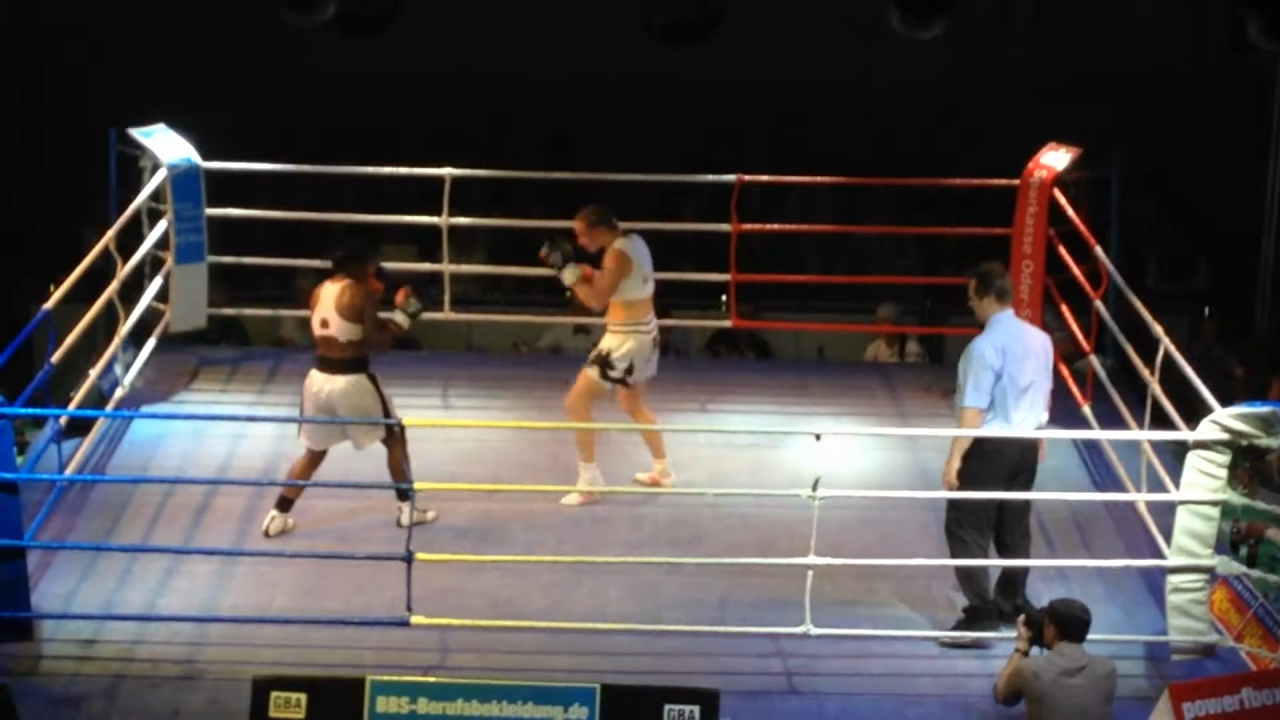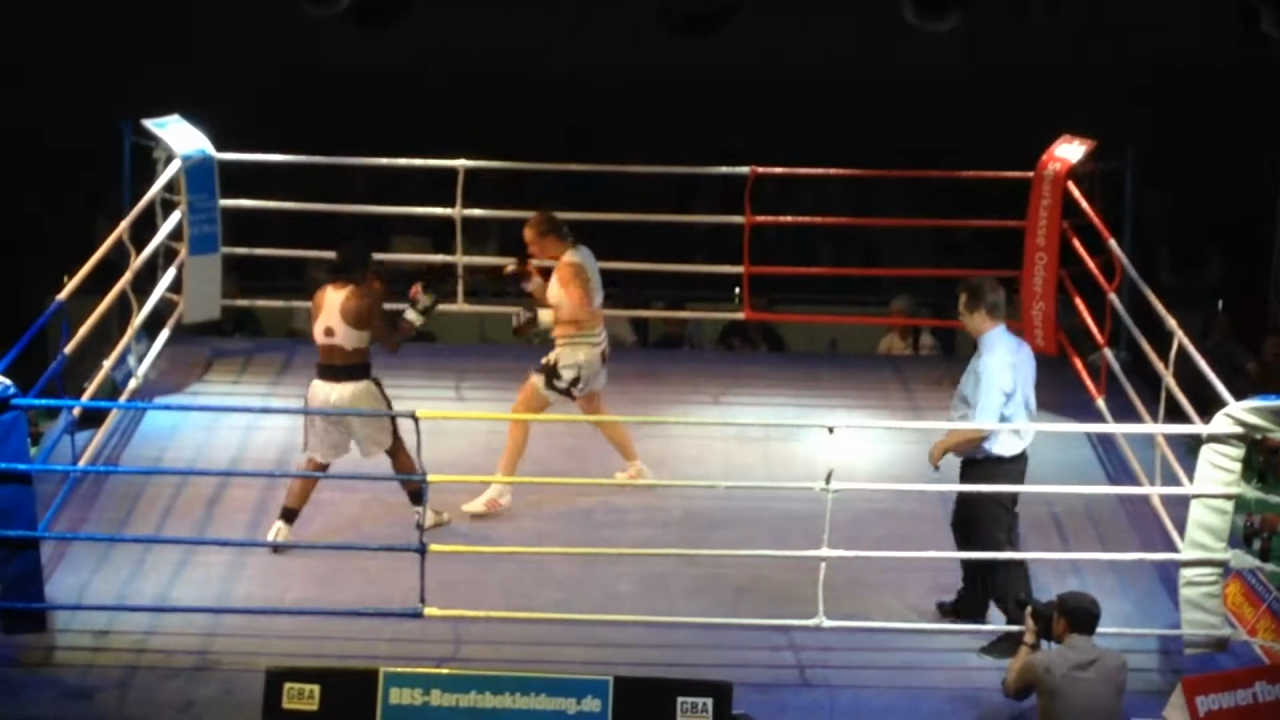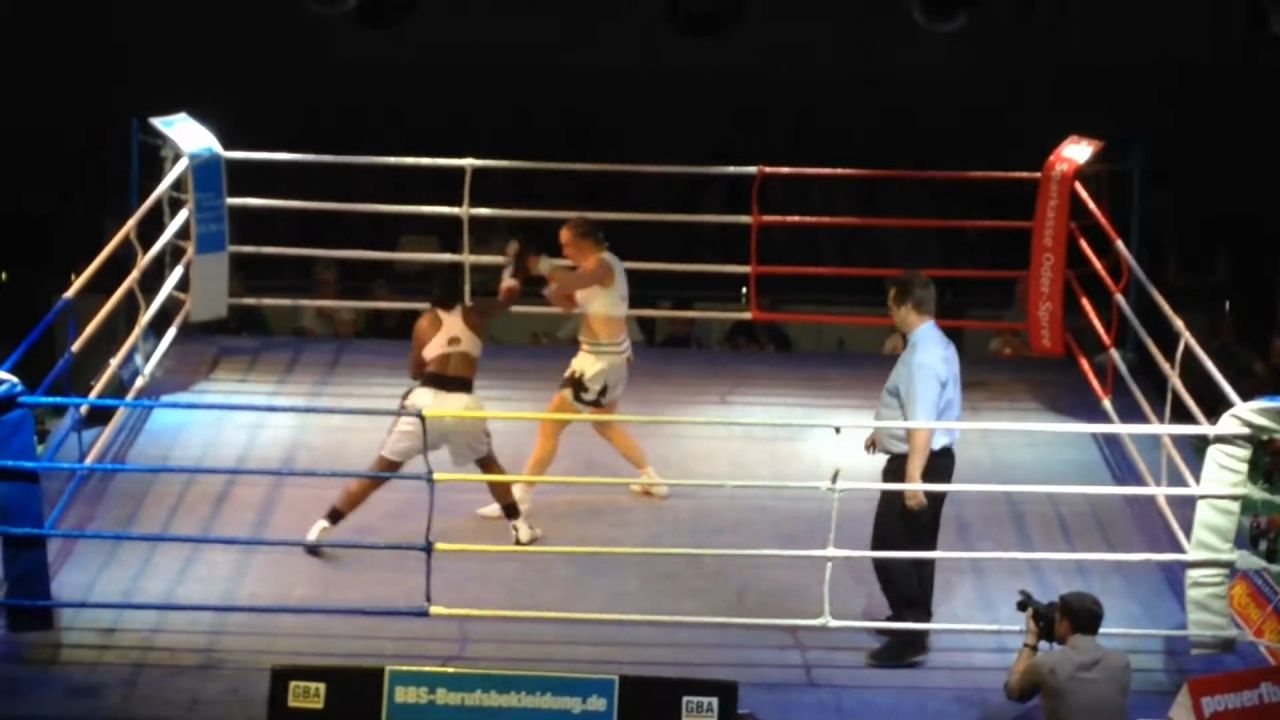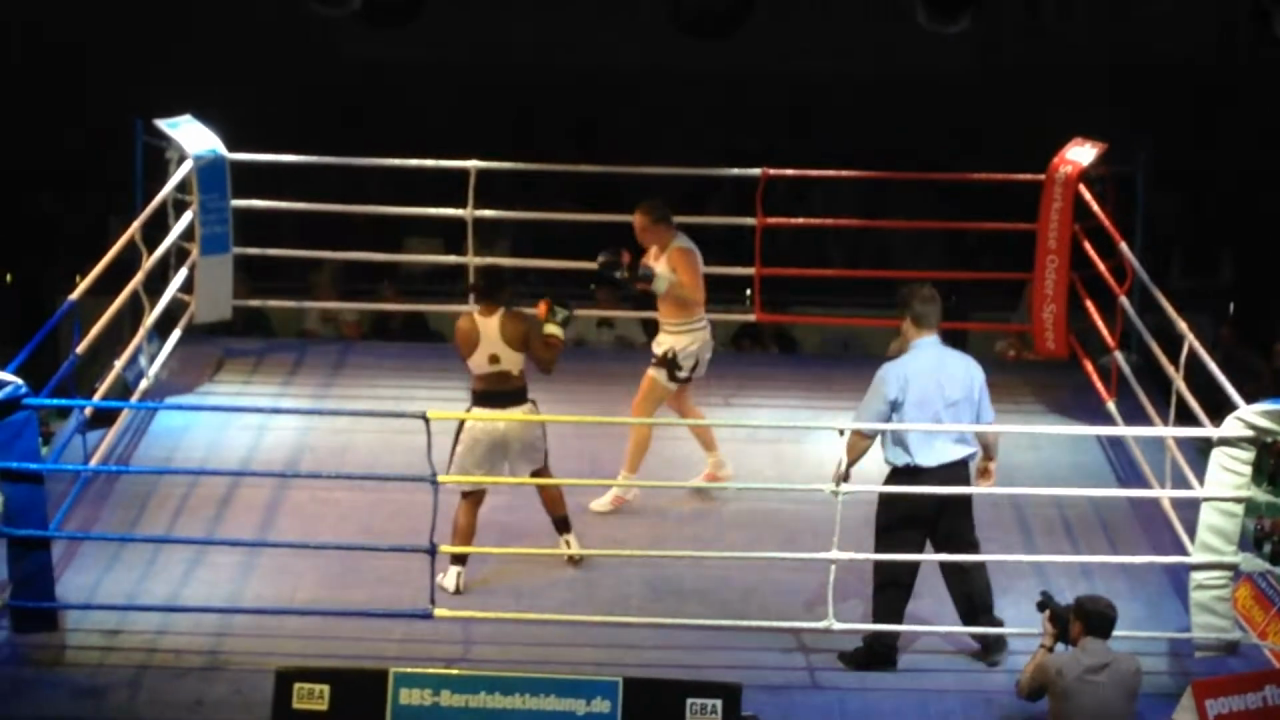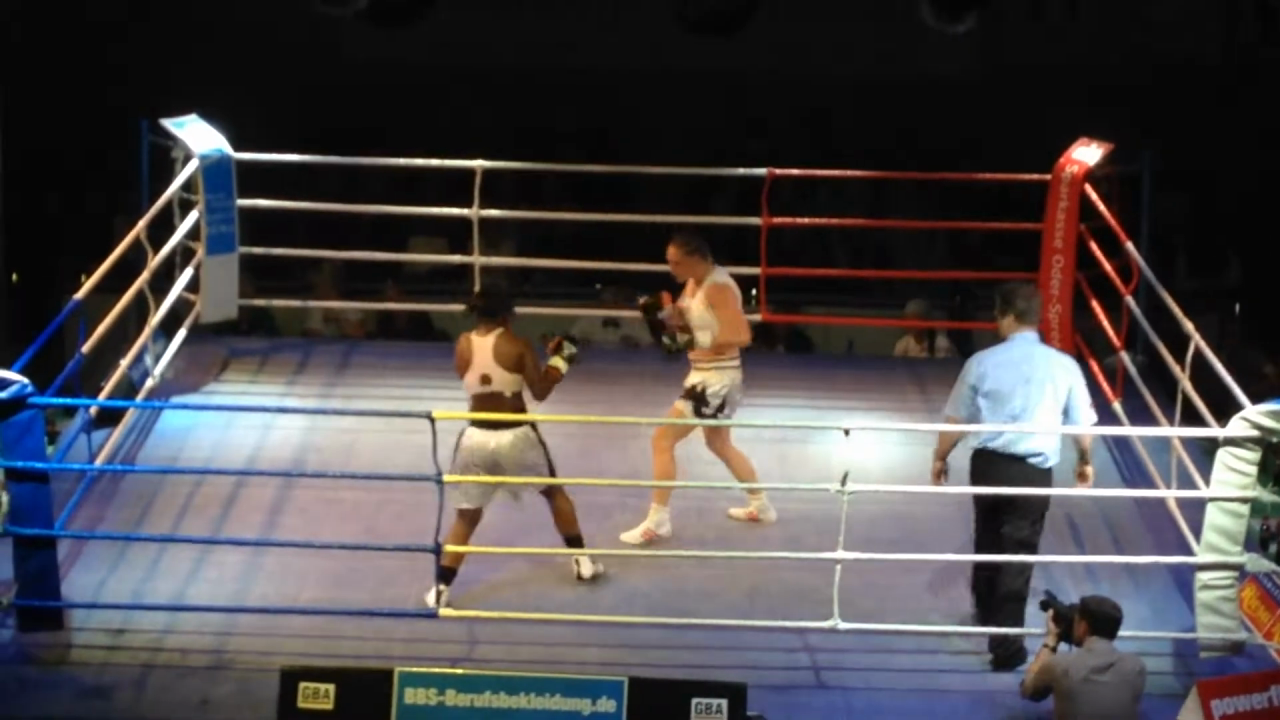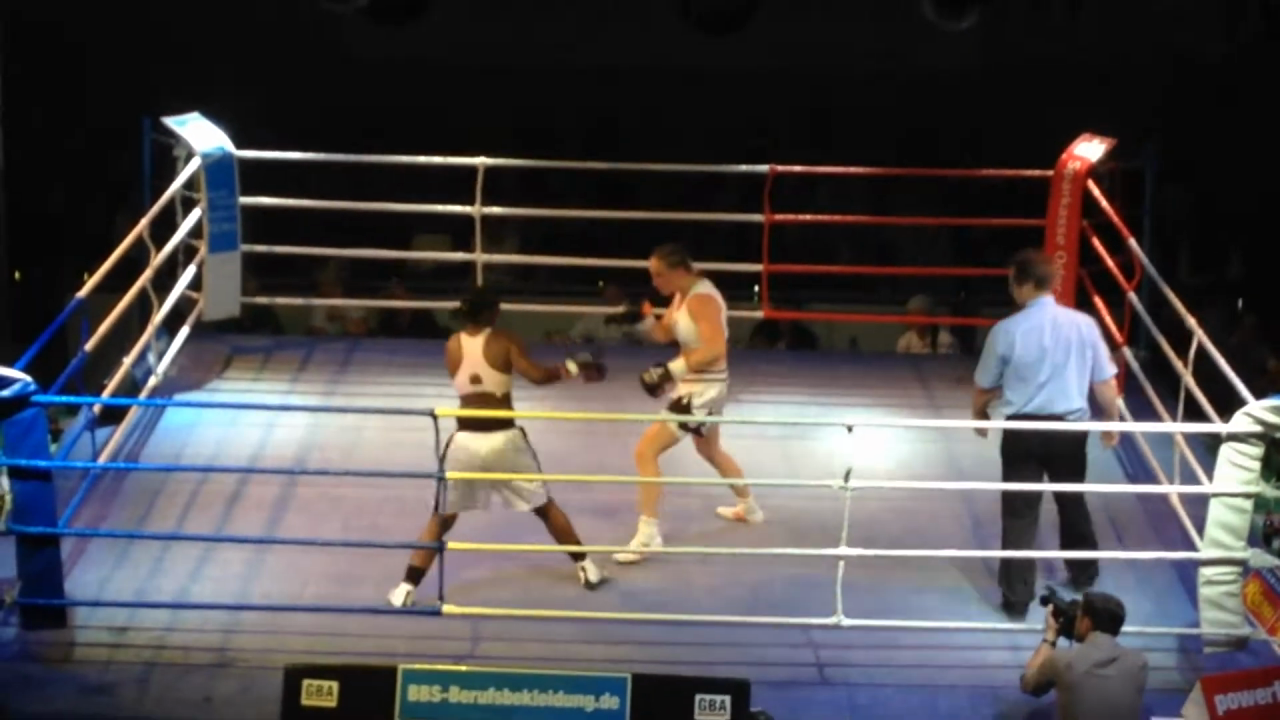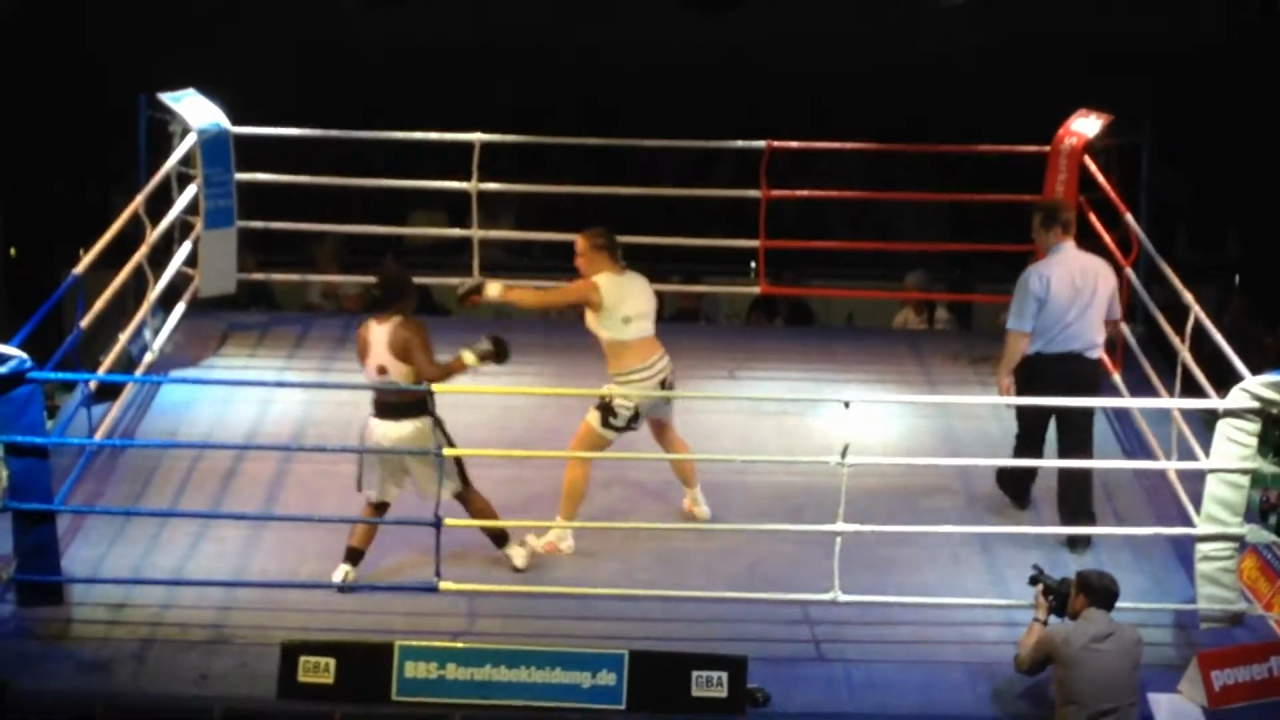
dt=0.7s
person 1, frame 1
left shoulder: (986, 344)
right shoulder: (1039, 339)
left elbow: (974, 408)
right elbow: (1044, 394)
left wrist: (954, 456)
left hip: (989, 447)
right hip: (1026, 444)
left knee: (965, 529)
right knee: (1015, 527)
left ankle: (979, 614)
right ankle: (1012, 605)
person 1, frame 2
left shoulder: (991, 362)
right shoulder: (1018, 348)
left elbow: (979, 428)
left wrist: (943, 445)
left hip: (992, 466)
right hip: (1007, 457)
left knee: (999, 546)
right knee: (967, 530)
left ankle: (1022, 630)
right ankle: (971, 602)
person 1, frame 3
left shoulder: (922, 356)
right shoulder: (937, 345)
left elbow: (923, 426)
left wrist: (913, 477)
right wrist: (882, 432)
left hip: (919, 463)
right hip: (938, 459)
left knee: (891, 549)
right knee: (918, 544)
left ankle: (908, 637)
right ankle: (914, 620)
person 1, frame 4
left shoulder: (894, 372)
right shoulder: (969, 366)
left elbow: (863, 432)
right elbow: (986, 427)
left wrist: (846, 468)
right wrist: (988, 459)
left hip: (910, 481)
right hip: (956, 476)
left knee: (894, 567)
right knee: (964, 559)
left ankle: (880, 649)
right ankle: (991, 640)
person 1, frame 5
left shoulder: (982, 362)
right shoulder: (1064, 366)
left elbow: (956, 419)
right elbow: (1082, 429)
left wrist: (940, 457)
right wrist: (1085, 463)
left hip: (986, 465)
right hip: (1032, 472)
left knee: (988, 544)
right knee: (1018, 557)
left ankle: (986, 612)
right ankle: (1005, 646)
person 1, frame 6
left shoulder: (1006, 330)
right shoulder: (1084, 325)
left elbow: (985, 387)
right elbow: (1104, 383)
left wrist: (978, 413)
right wrist: (1112, 421)
left hip: (1021, 432)
right hip: (1069, 430)
left knee: (1019, 514)
right knee: (1072, 504)
left ankle: (1017, 598)
right ankle: (1083, 571)
person 1, frame 7
left shoulder: (1037, 274)
right shoulder: (1103, 269)
left elbow: (1020, 332)
right elbow: (1111, 321)
left wrist: (1004, 372)
left hip: (1040, 367)
right hip: (1084, 367)
left knee: (1030, 435)
right knee: (1078, 448)
left ankle: (1017, 489)
right ankle: (1079, 527)
person 2, frame 1
left shoulder: (617, 253)
right shoulder: (632, 242)
left elbow: (596, 302)
left wrist: (565, 269)
right wrist: (587, 275)
left hip: (627, 340)
right hip: (644, 335)
left knee: (576, 401)
right knee: (634, 405)
left ankle: (590, 480)
right ankle: (662, 471)
person 2, frame 2
left shoulder: (569, 266)
right shoulder: (580, 253)
left elbow: (582, 312)
left wrist: (540, 317)
right wrist: (530, 280)
left hip: (575, 352)
right hip: (593, 347)
left knee: (519, 415)
right knee: (594, 410)
left ankle: (499, 493)
right ankle: (636, 468)
person 2, frame 3
left shoulder: (602, 264)
right shoulder: (596, 264)
left elbow: (574, 281)
right elbow: (572, 301)
left wrist: (541, 265)
right wrist: (551, 287)
left hip: (601, 359)
right hip: (612, 356)
left knee: (549, 427)
right knee: (606, 424)
left ankle: (518, 497)
right ankle: (651, 478)
person 2, frame 4
left shoulder: (682, 251)
right shoulder: (658, 247)
left elbow: (696, 296)
right elbow: (642, 277)
left wrist: (657, 281)
right wrist: (619, 268)
left hip: (684, 340)
right hip: (677, 336)
left knee: (641, 410)
right knee: (680, 403)
left ankle: (624, 488)
right ankle: (717, 466)
person 2, frame 5
left shoulder: (719, 287)
right shoulder: (694, 282)
left elbow: (741, 336)
right elbow: (681, 322)
left wrist: (696, 340)
right wrist: (662, 310)
left hip: (715, 378)
right hip: (710, 374)
left knee: (662, 441)
right knee: (718, 444)
left ankle: (657, 522)
right ankle: (761, 506)
person 2, frame 6
left shoulder: (702, 299)
right shoulder: (683, 294)
left elbow: (715, 349)
right elbow: (664, 333)
left wrist: (672, 370)
right wrist: (645, 321)
left hip: (702, 388)
right hip: (704, 385)
left knee: (645, 452)
right knee: (709, 450)
left ankle: (648, 536)
right ankle: (748, 507)
person 2, frame 7
left shoulder: (596, 287)
right shoulder: (640, 282)
left elbow: (542, 299)
left wrist: (492, 291)
left hip: (628, 386)
right hip: (661, 373)
left knee: (579, 455)
right knee: (666, 435)
left ankle: (562, 535)
right ankle: (697, 502)
person 3, frame 1
left shoulder: (319, 291)
right shoulder: (359, 293)
right elbow: (377, 344)
right wrist: (403, 314)
left hip: (318, 379)
right hip: (352, 381)
left knee: (313, 453)
right knee: (395, 439)
left ankle: (277, 517)
right ankle: (408, 509)
person 3, frame 2
left shoulder: (320, 296)
right shoulder: (365, 298)
right elbow: (392, 344)
right wrist: (418, 310)
left hip: (322, 386)
right hip: (357, 387)
left knee: (316, 463)
right knee: (395, 448)
left ankle: (281, 527)
right ankle: (423, 513)
person 3, frame 3
left shoulder: (424, 323)
right shoulder: (475, 313)
left elbow: (415, 372)
right elbow: (506, 299)
right wrist: (512, 282)
left hip: (424, 399)
right hip: (462, 402)
left knee: (379, 471)
right knee: (487, 462)
left ankle: (325, 527)
right ankle: (520, 527)
person 3, frame 4
left shoulder: (463, 325)
right shoulder: (519, 322)
right elbow: (547, 364)
right wrist: (555, 326)
left hip: (482, 416)
right hip: (520, 412)
left knee: (470, 498)
right knee: (542, 474)
left ankle: (455, 573)
right ankle: (569, 542)
person 3, frame 5
left shoulder: (463, 343)
right shoulder: (516, 344)
right elbow: (540, 392)
right wrist: (560, 359)
left hip: (477, 437)
right hip: (517, 435)
left knee: (466, 517)
right knee: (555, 492)
left ankle: (440, 589)
right ankle: (581, 562)
person 3, frame 6
left shoulder: (452, 345)
right shoulder: (503, 341)
right elbow: (538, 375)
right wrist: (574, 367)
left hip: (466, 441)
right hip: (504, 439)
left knee: (440, 519)
right knee: (545, 506)
left ankle: (406, 589)
right ankle: (587, 569)
person 3, frame 7
left shoulder: (364, 332)
right shoulder: (410, 330)
right elbow: (432, 374)
right wrist: (474, 356)
left hip: (380, 427)
right hip: (416, 427)
left knee: (374, 505)
right knee: (465, 493)
left ankle: (346, 568)
right ankle: (512, 552)
